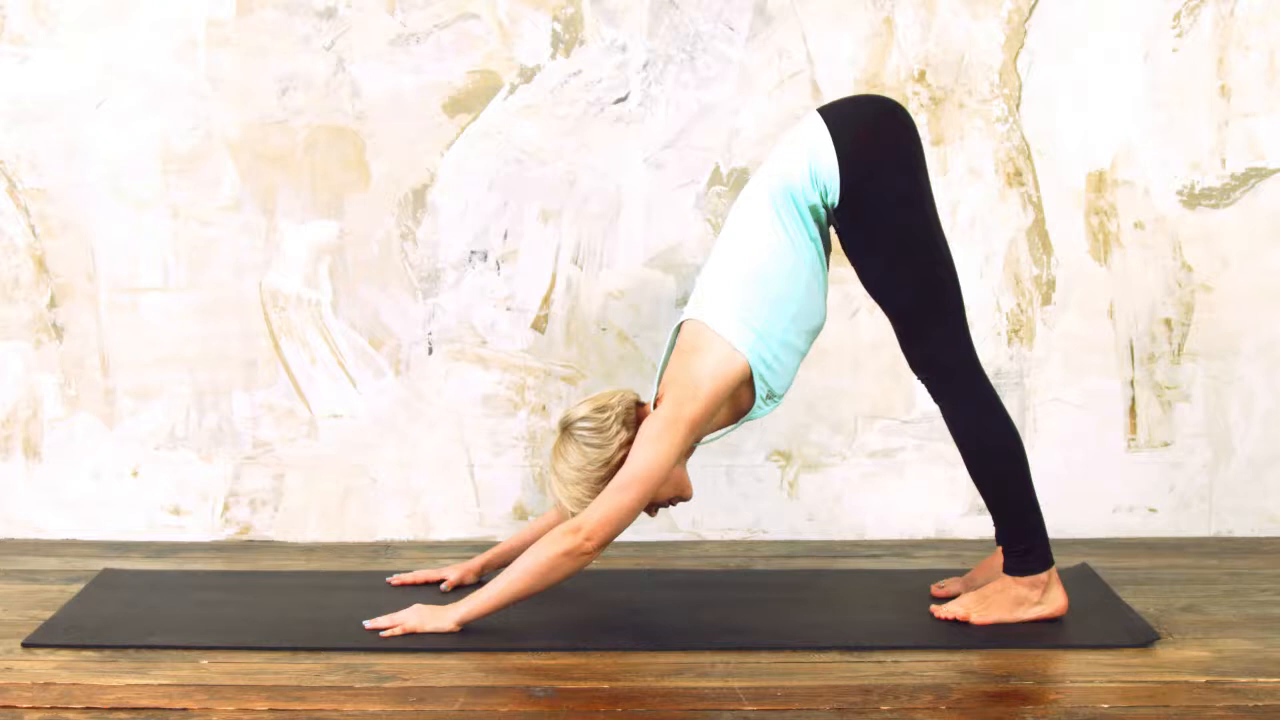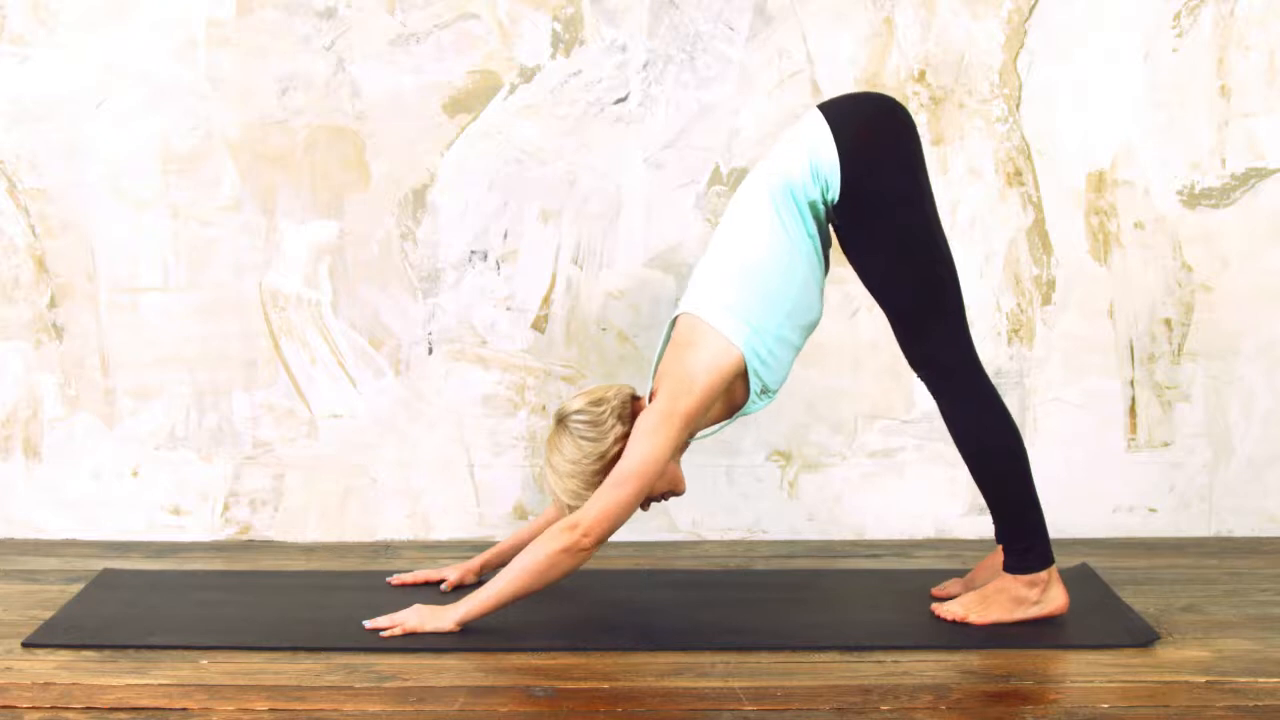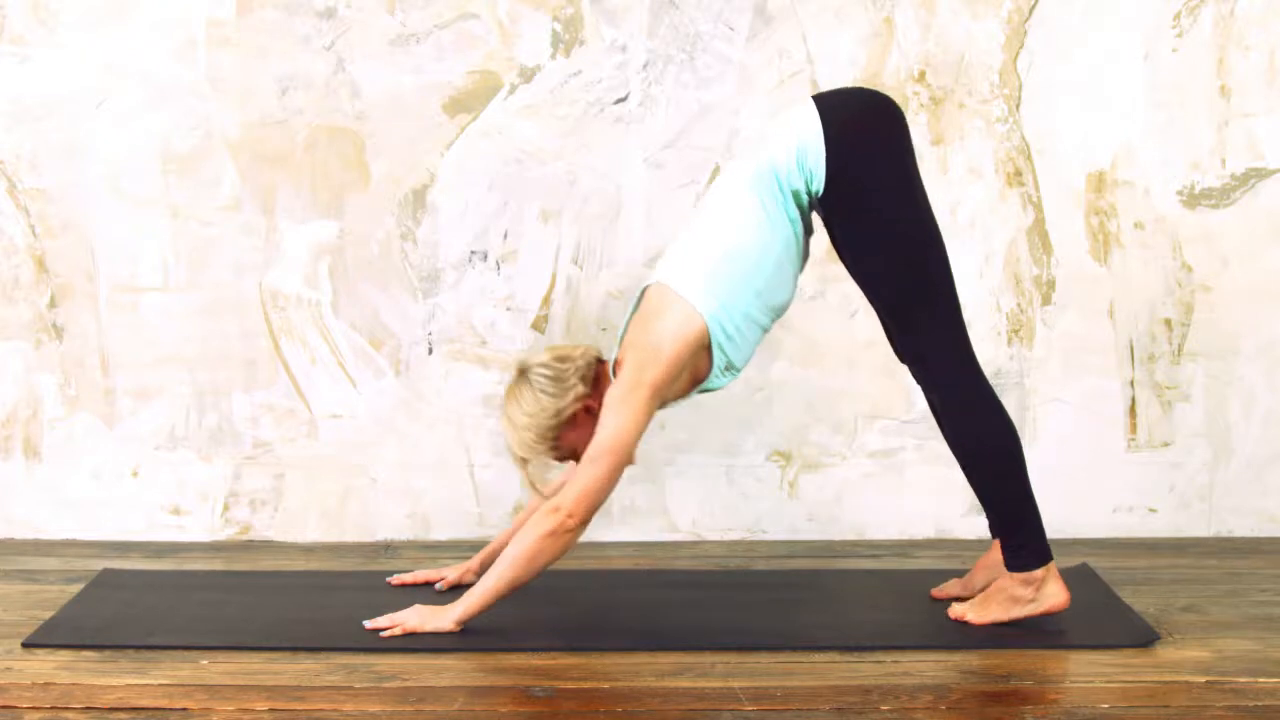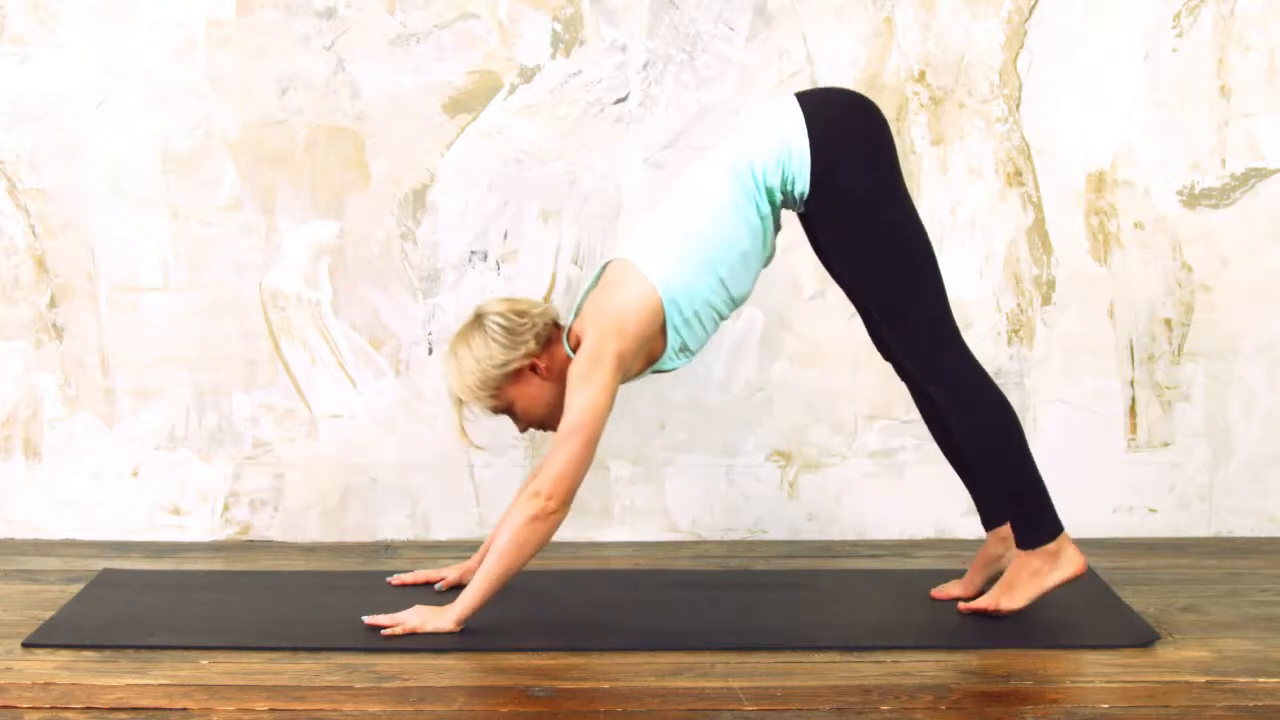
dt=0.3s
person 1, frame 1
left shoulder: (682, 411)
right shoulder: (682, 402)
left elbow: (582, 538)
right elbow: (582, 509)
left wrist: (458, 613)
right wrist: (480, 563)
left hip: (853, 153)
right hip: (843, 157)
left knee: (948, 370)
right knee: (942, 368)
left ankle: (1033, 578)
right ankle: (1015, 553)
person 1, frame 2
left shoulder: (675, 406)
right shoulder: (677, 397)
left elbow: (580, 535)
right elbow: (581, 506)
left wrist: (459, 614)
right wrist: (478, 564)
left hip: (853, 151)
right hip: (839, 154)
left knee: (947, 368)
right knee: (941, 366)
left ankle: (1034, 576)
right ankle: (1014, 550)
person 1, frame 3
left shoulder: (642, 374)
right shoulder: (635, 363)
left elbow: (566, 515)
right elbow: (566, 497)
left wrist: (458, 612)
right wrist: (478, 564)
left hip: (842, 143)
right hip: (827, 149)
left knee: (941, 361)
right knee: (926, 356)
left ankle: (1032, 573)
right ankle: (1010, 546)
person 1, frame 4
left shoulder: (599, 351)
right shoulder: (588, 333)
left elbow: (547, 499)
right elbow: (550, 482)
left wrist: (457, 611)
right wrist: (476, 563)
left hip: (825, 146)
right hip: (810, 148)
left knee: (931, 353)
right knee: (909, 351)
left ankle: (1045, 546)
right ankle: (1007, 535)
